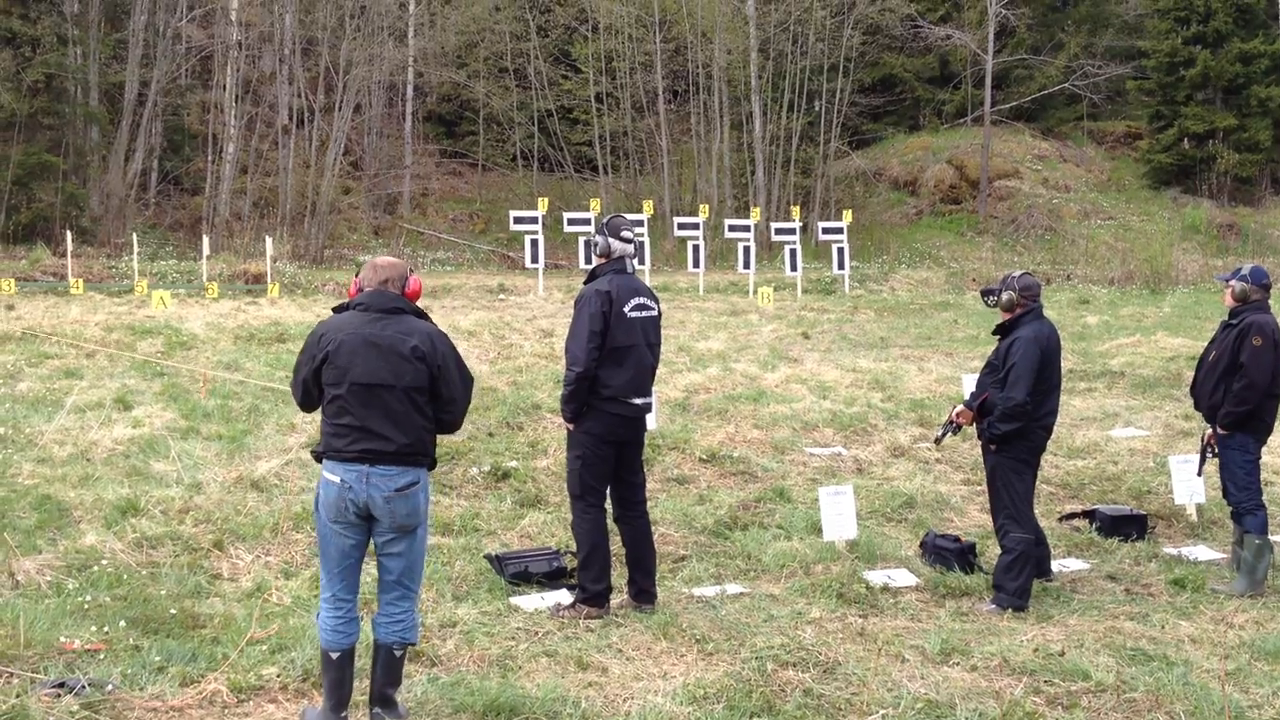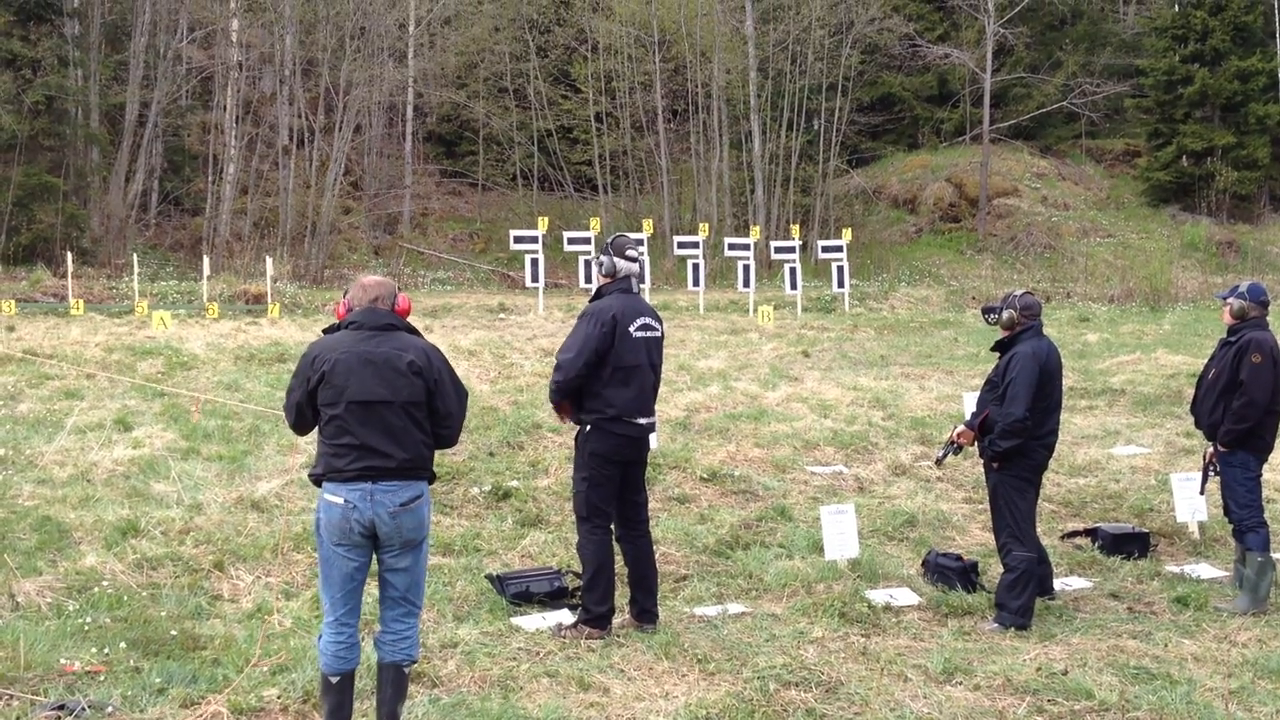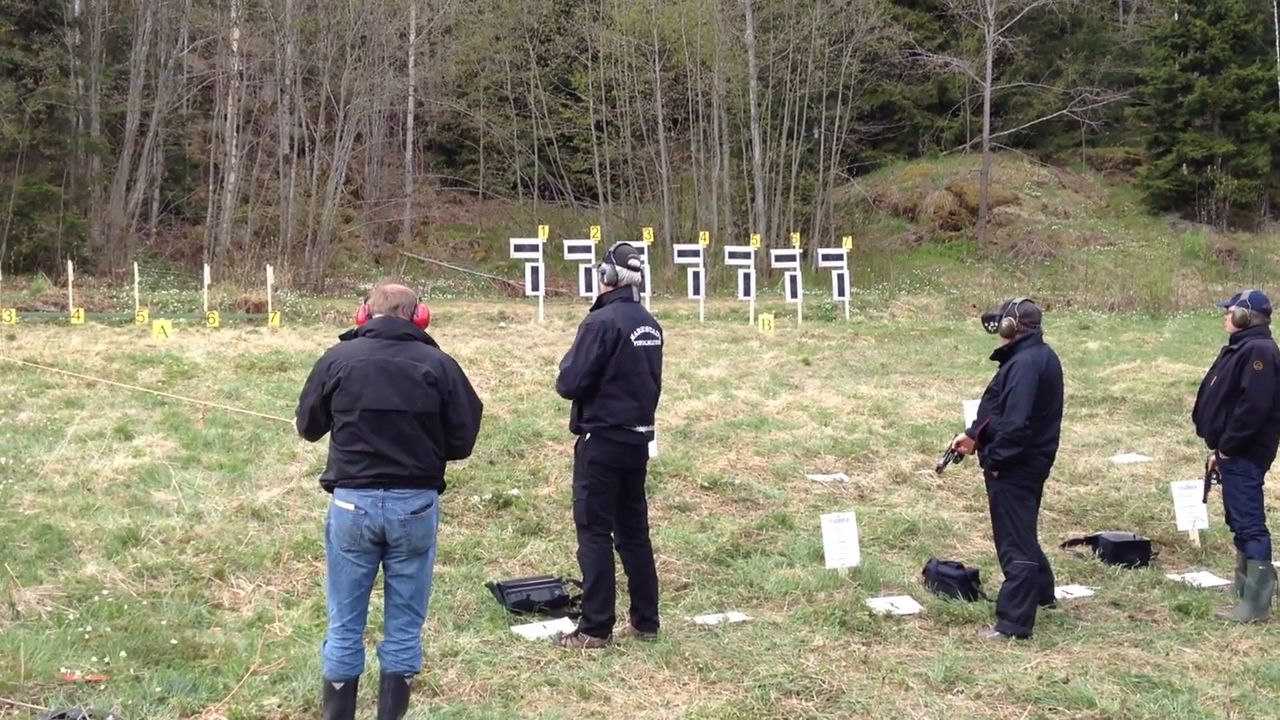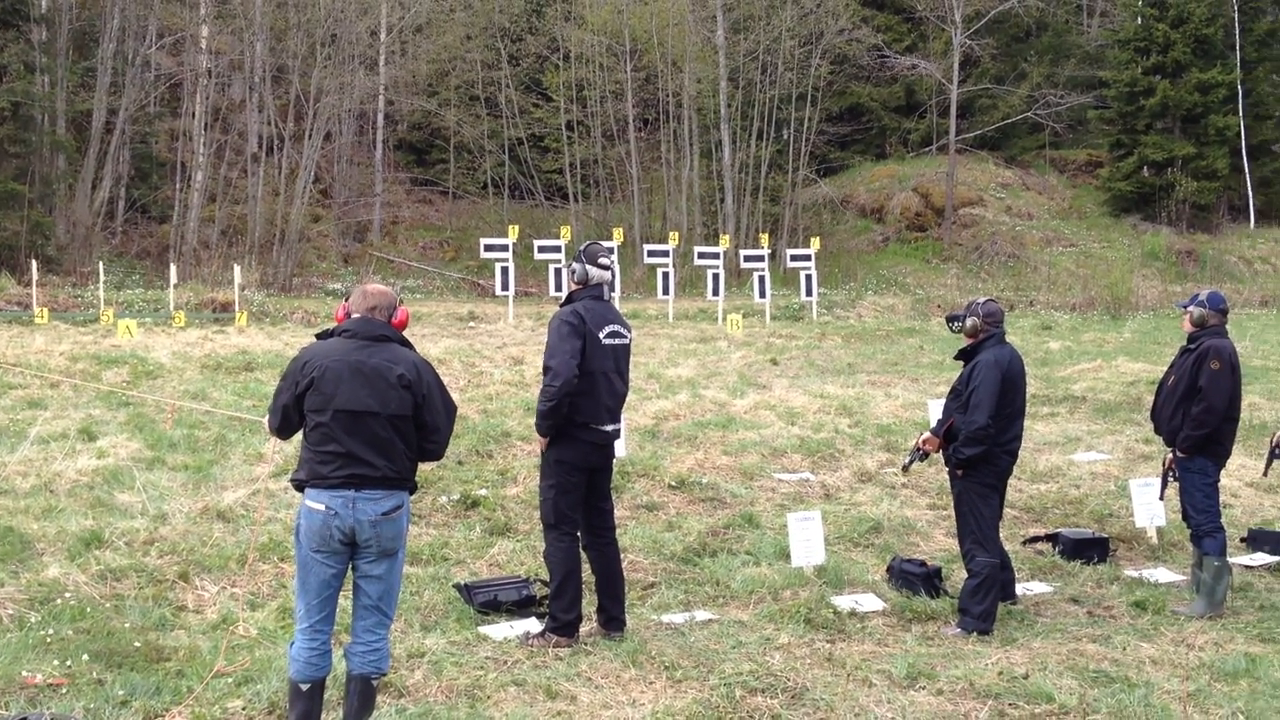
dt=0.7s
person 1, frame 1
left shoulder: (329, 331)
right shoulder: (428, 337)
left elbow: (305, 398)
right elbow: (453, 415)
left hip: (340, 477)
right hip: (404, 480)
left knee: (337, 598)
right knee: (398, 599)
person 1, frame 2
left shoulder: (322, 352)
right shoulder: (422, 353)
left elbow: (298, 421)
right elbow: (449, 430)
left hip: (341, 497)
right hip: (406, 496)
left knee: (339, 620)
right knee: (400, 617)
person 1, frame 3
left shoulder: (337, 359)
right shoulder: (438, 364)
left elbow: (308, 426)
right elbow: (462, 441)
left hip: (352, 503)
right hip: (416, 504)
left knee: (344, 627)
right knee: (404, 627)
person 1, frame 4
left shoulder: (312, 357)
right shoulder: (413, 366)
left elbow: (279, 424)
right elbow: (435, 444)
left hip: (322, 503)
right hip: (386, 506)
left knee: (312, 627)
right knee: (372, 629)
person 2, frame 1
left shoulder: (597, 292)
right shoulder: (646, 295)
left elbow: (581, 360)
left wrist: (569, 409)
left hip: (598, 415)
right hip: (634, 413)
left knee: (588, 504)
right knee: (632, 503)
left ankle: (591, 599)
right ankle: (642, 592)
person 2, frame 2
left shoulder: (601, 312)
right shoulder: (650, 315)
left elbow: (570, 368)
left wrist: (561, 399)
left hip: (602, 433)
right hip: (639, 431)
left knee: (594, 525)
right knee: (635, 522)
left ankle: (595, 620)
right ankle: (644, 612)
person 2, frame 3
left shoulder: (602, 321)
right shoulder: (650, 324)
left elbow: (571, 381)
left wrist: (568, 384)
left hip: (602, 441)
right hip: (638, 439)
left knee: (594, 532)
right knee: (634, 530)
left ankle: (595, 628)
right ankle: (645, 620)
person 2, frame 4
left shoulder: (572, 316)
right shoulder: (618, 321)
left elbow: (560, 377)
left wrist: (544, 426)
left hip: (570, 440)
right hip: (604, 438)
left knee: (561, 531)
right knee: (600, 529)
left ankle: (562, 628)
right ankle: (611, 619)
person 3, frame 1
left shoulder: (1026, 338)
right shoulder: (1037, 329)
left elbow: (1016, 398)
right elbow: (998, 382)
left wrist: (993, 433)
right wrist: (972, 405)
left hip: (1013, 439)
right hip: (1024, 435)
left knee: (1011, 515)
right knee: (1018, 506)
left ankle: (1010, 595)
right ankle: (1038, 565)
person 3, frame 2
left shoulder: (1024, 354)
right shoulder: (1039, 348)
left elbow: (1015, 415)
right elbow: (999, 401)
left wrist: (994, 450)
right wrist: (973, 425)
left hip: (1014, 457)
right hip: (1028, 452)
left knee: (1013, 533)
right knee: (1020, 525)
left ankle: (1013, 614)
right ankle: (1040, 584)
person 3, frame 3
left shoulder: (1025, 363)
right shoulder: (1040, 355)
left elbow: (1016, 423)
right elbow: (1001, 409)
left wrist: (995, 460)
right wrist: (974, 434)
left hip: (1015, 465)
right hip: (1030, 460)
left knee: (1014, 541)
right knee: (1022, 533)
left ankle: (1014, 622)
right ankle: (1041, 592)
person 3, frame 4
left shoulder: (988, 362)
right shoulder: (1004, 355)
left elbow: (979, 422)
right elbow: (964, 408)
left wrist: (958, 458)
right wrist: (938, 432)
left hip: (979, 463)
right hip: (994, 458)
left knee: (977, 539)
right knee: (985, 530)
left ankle: (975, 619)
right ankle: (1003, 588)
person 4, frame 1
right shoulder: (1239, 322)
left elbow: (1253, 381)
left wrist: (1226, 421)
right wrist: (1216, 421)
left hip: (1241, 429)
right hip: (1231, 427)
left knee: (1246, 499)
right knee: (1237, 497)
left ankle: (1251, 579)
right ankle: (1240, 565)
person 4, frame 2
right shoulder: (1237, 340)
left elbow: (1252, 399)
left wrist: (1225, 439)
right wrist: (1217, 439)
left hip: (1242, 447)
right hip: (1232, 445)
left knee: (1247, 516)
right knee: (1238, 514)
right ankle: (1242, 582)
person 4, frame 3
right shoulder: (1239, 348)
left wrist: (1227, 447)
right wrist: (1219, 448)
left hip: (1244, 455)
right hip: (1234, 453)
left knee: (1249, 524)
right knee: (1240, 523)
right ankle: (1244, 589)
person 4, frame 4
left shoulder: (1215, 350)
right shoulder: (1198, 347)
left elbow: (1210, 405)
left wrist: (1184, 444)
right wrist: (1177, 446)
left hip: (1200, 453)
right hip: (1191, 451)
left knee: (1205, 521)
right knee: (1196, 519)
left ankle: (1210, 599)
right ankle: (1200, 585)
